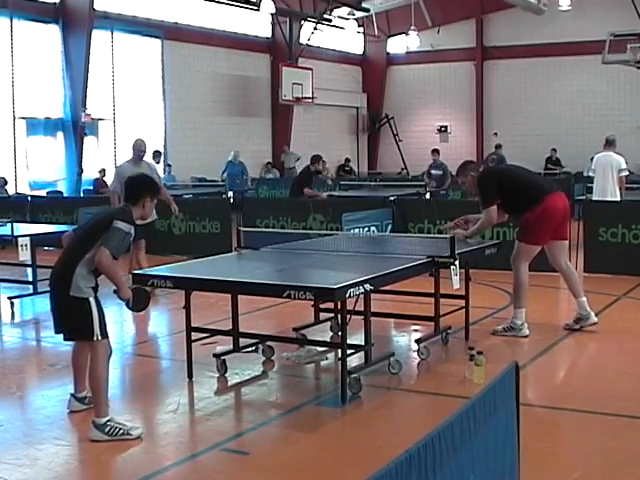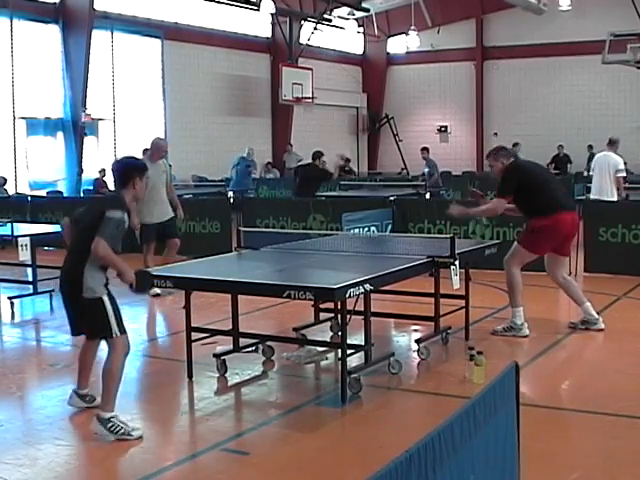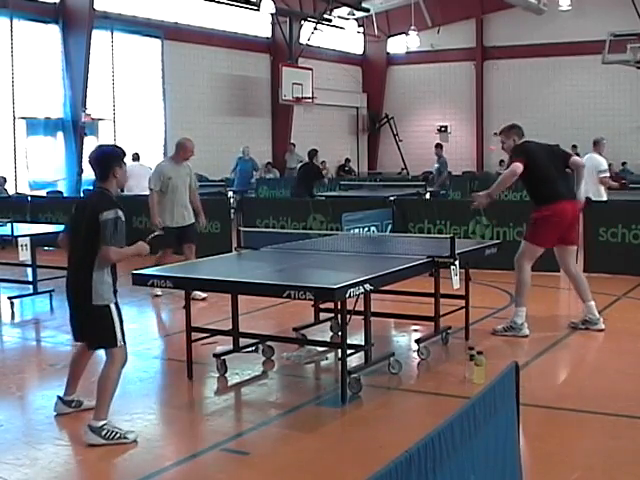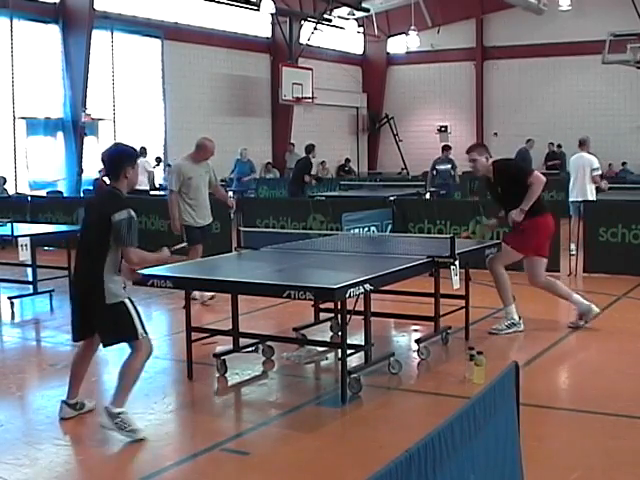
dt=0.4s
person 1, frame 1
left shoulder: (110, 216)
right shoulder: (125, 223)
left elbow: (68, 238)
right elbow: (102, 258)
right wrist: (122, 286)
left hip: (62, 280)
right hip: (78, 286)
left knee: (84, 340)
right knee: (101, 349)
left ankle: (79, 396)
right ankle: (102, 423)
person 1, frame 2
left shoulder: (101, 203)
right shoulder: (119, 210)
left elbow: (67, 226)
right elbow: (99, 249)
right wrist: (124, 269)
left hip: (72, 278)
right hip: (89, 284)
left knee: (94, 336)
right knee: (120, 345)
left ankle: (81, 393)
right ankle: (106, 416)
person 1, frame 3
left shoulder: (85, 202)
right shoulder: (111, 208)
left elbow: (64, 240)
right elbow: (110, 255)
right wrist: (136, 249)
left hip: (77, 285)
right hip: (98, 291)
left knee: (88, 344)
right knee: (117, 354)
left ankle: (67, 398)
right ankle: (98, 426)
person 1, frame 4
left shoulder: (95, 201)
right shoulder: (122, 209)
right elbow: (132, 256)
right wrist: (160, 256)
left hip: (82, 285)
right hip: (106, 289)
left knee: (89, 343)
right knee: (141, 347)
left ankle: (71, 402)
right ankle: (116, 408)
person 2, frame 1
left shoulder: (485, 178)
right shoulder: (497, 175)
left elbow: (490, 219)
right elbow: (501, 215)
left wrist: (467, 234)
right wrist: (474, 218)
left hip: (544, 207)
right hip: (559, 201)
left knee: (519, 262)
right knee: (561, 262)
left ankle: (518, 323)
right ankle: (585, 313)
person 2, frame 2
left shoulder: (512, 171)
right shoulder: (526, 169)
left elbow: (496, 208)
left wrist: (465, 212)
right wrist: (507, 207)
left hip: (551, 221)
right hip: (569, 218)
left knee: (511, 263)
right knee: (557, 274)
left ankle: (518, 323)
right ankle: (592, 317)
person 2, frame 3
left shoulder: (521, 150)
right shoulder: (549, 148)
left elbow: (514, 171)
right elbow: (580, 164)
left wrist: (489, 195)
right wrist: (577, 195)
left hip: (551, 210)
right hip: (570, 207)
left knee: (522, 261)
right knee: (569, 266)
left ankle: (519, 323)
right ankle: (593, 317)
person 2, frame 4
left shoulder: (506, 166)
right shoulder: (490, 180)
left elbow: (539, 180)
left wrist: (521, 210)
right wrist: (497, 221)
left hip: (535, 222)
right hip: (538, 223)
left knee: (495, 263)
right knee: (537, 279)
left ankle: (513, 319)
right ankle: (584, 306)
person 3, frame 1
left shoulder: (149, 167)
right shoulder: (123, 169)
left elbow: (160, 187)
right elbow: (114, 192)
left wrist: (171, 202)
left knee: (138, 246)
right knee: (140, 246)
person 3, frame 2
left shoulder: (164, 165)
left wrist: (178, 207)
left hip: (166, 214)
right hip: (147, 217)
left knee: (175, 243)
right knee: (149, 249)
person 3, frame 3
left shoulder: (188, 167)
right shoulder: (162, 168)
left elbow: (193, 192)
right elbow: (153, 193)
left wrist: (200, 213)
right wrist: (154, 216)
left hip: (188, 219)
right hip: (168, 221)
left knee: (190, 251)
right knee: (166, 253)
person 3, frame 4
left shoulder: (206, 165)
right shoulder: (180, 166)
left elbow: (214, 186)
right elbow: (172, 194)
left wrist: (227, 199)
right wrist: (174, 219)
left hip: (205, 218)
right hip: (188, 220)
left knee: (198, 253)
right knee: (195, 251)
right ankle: (201, 290)
